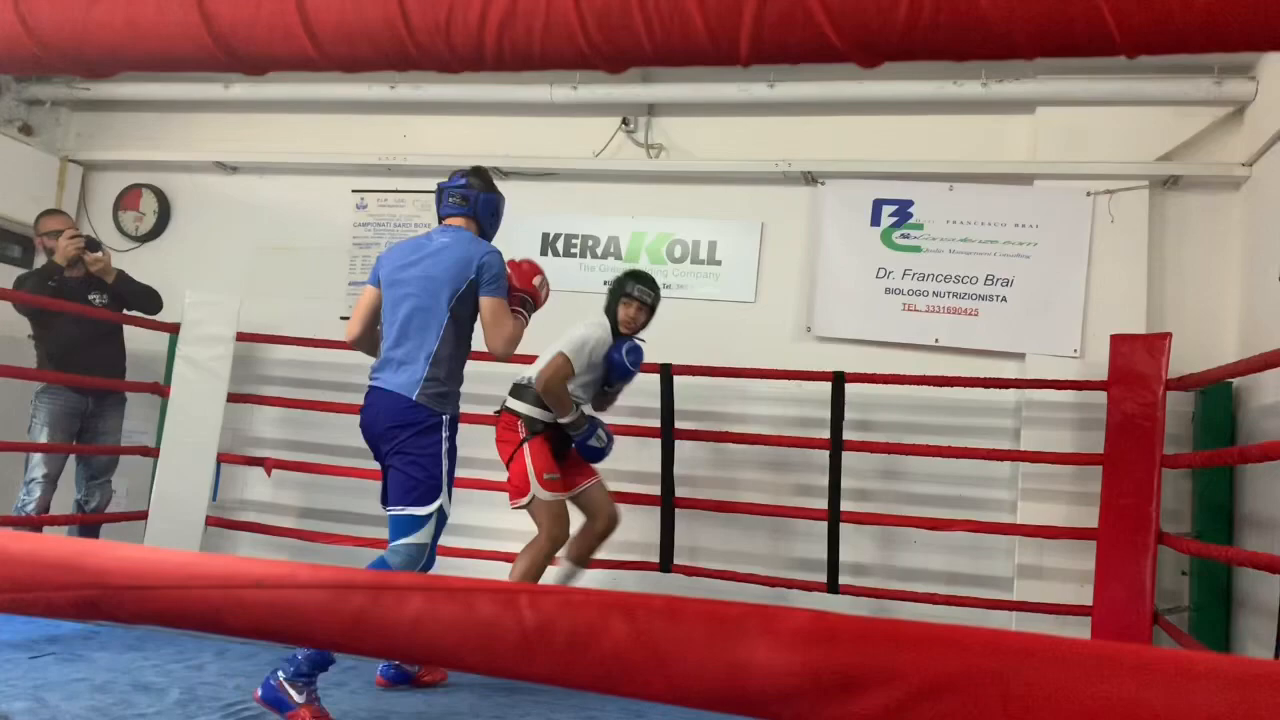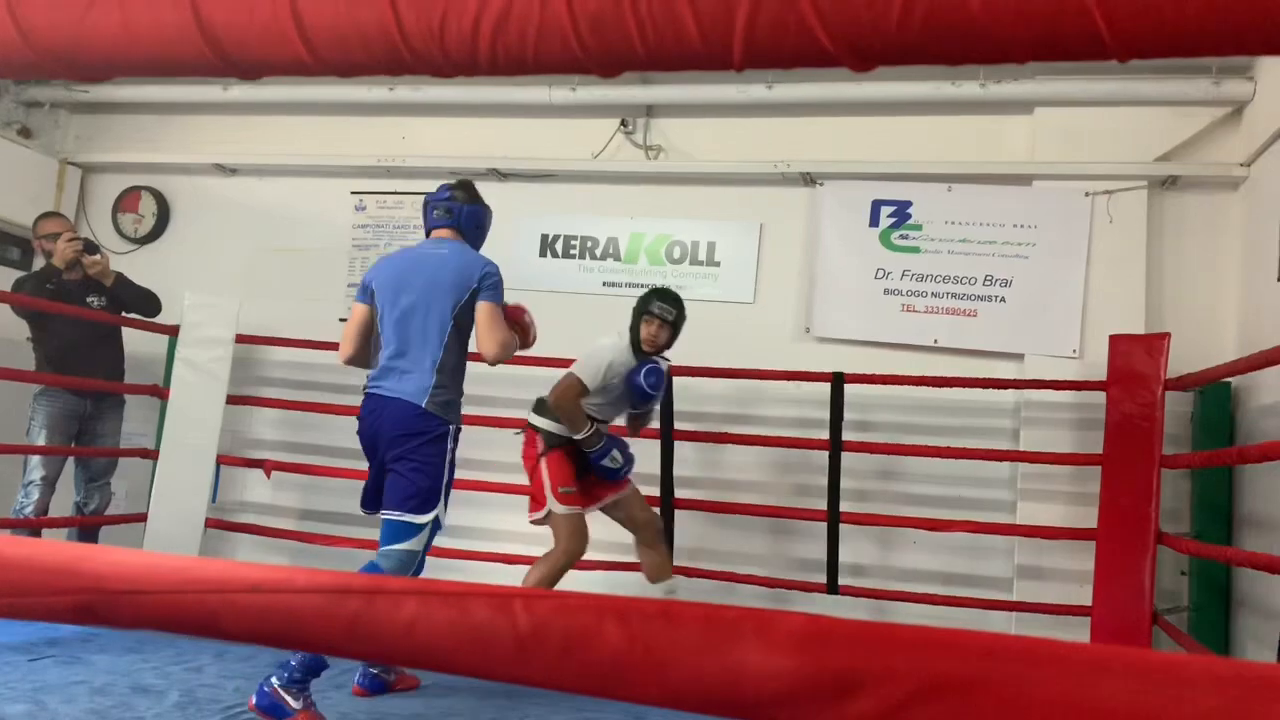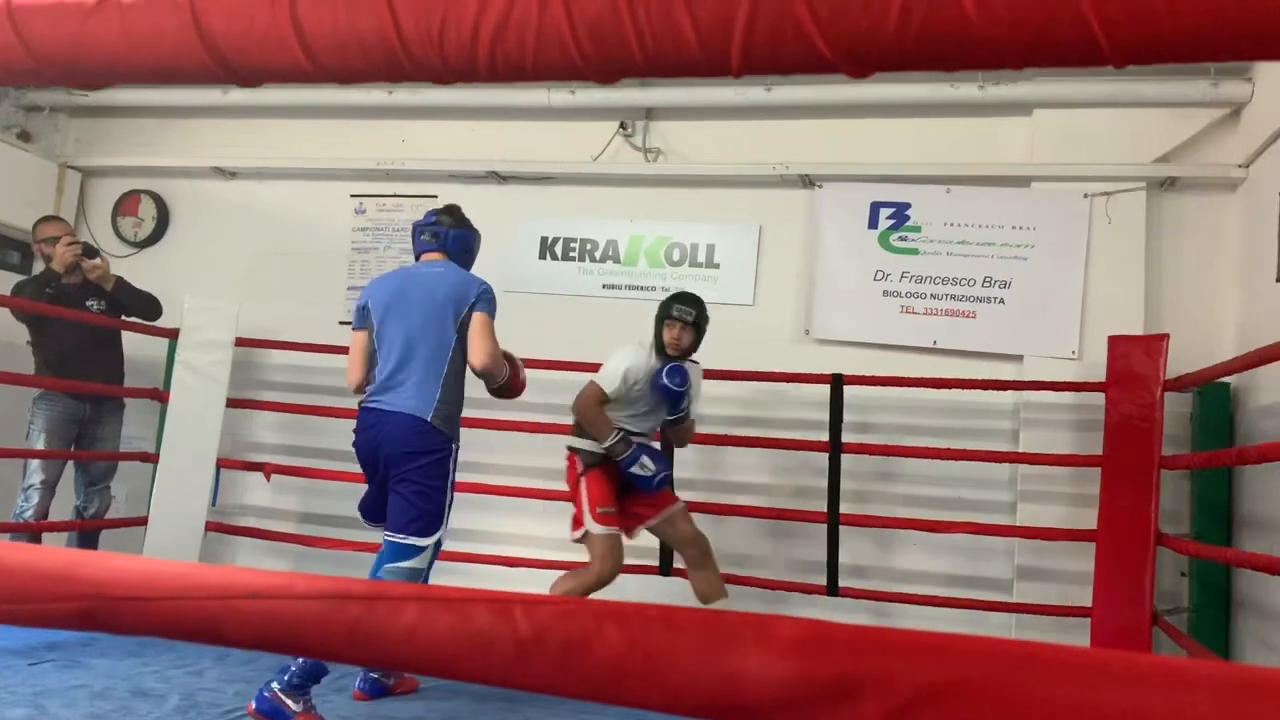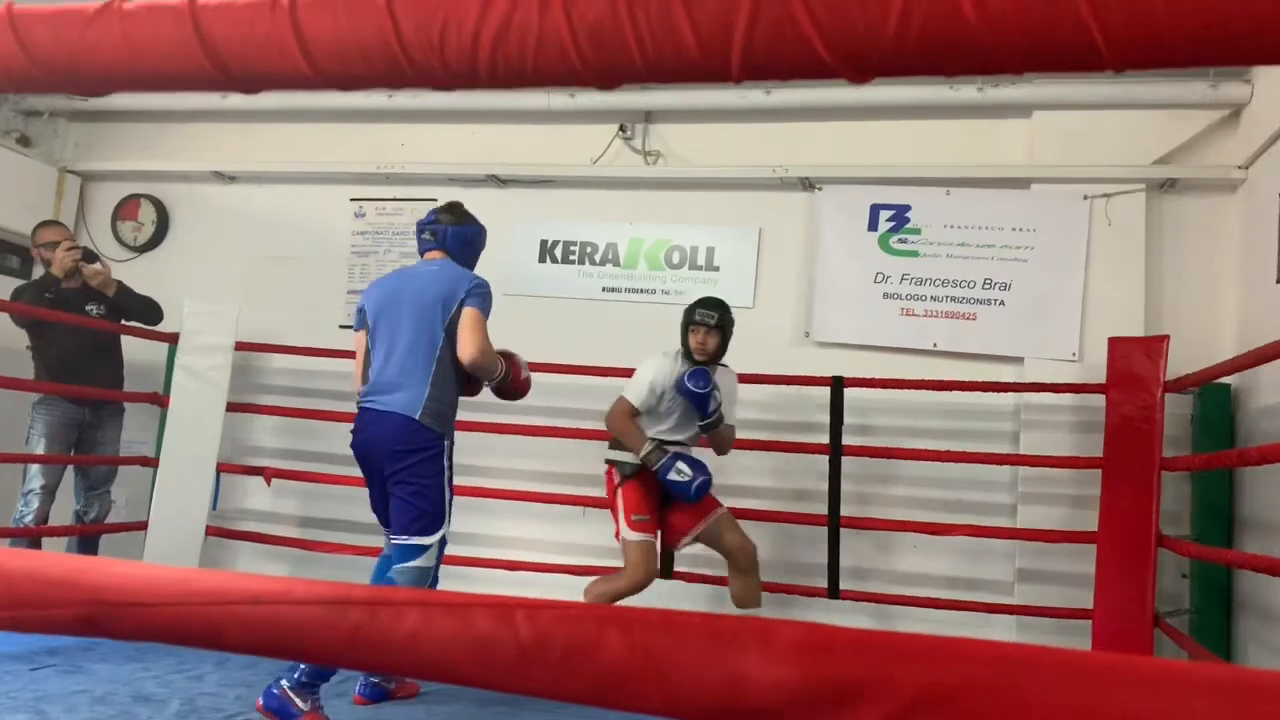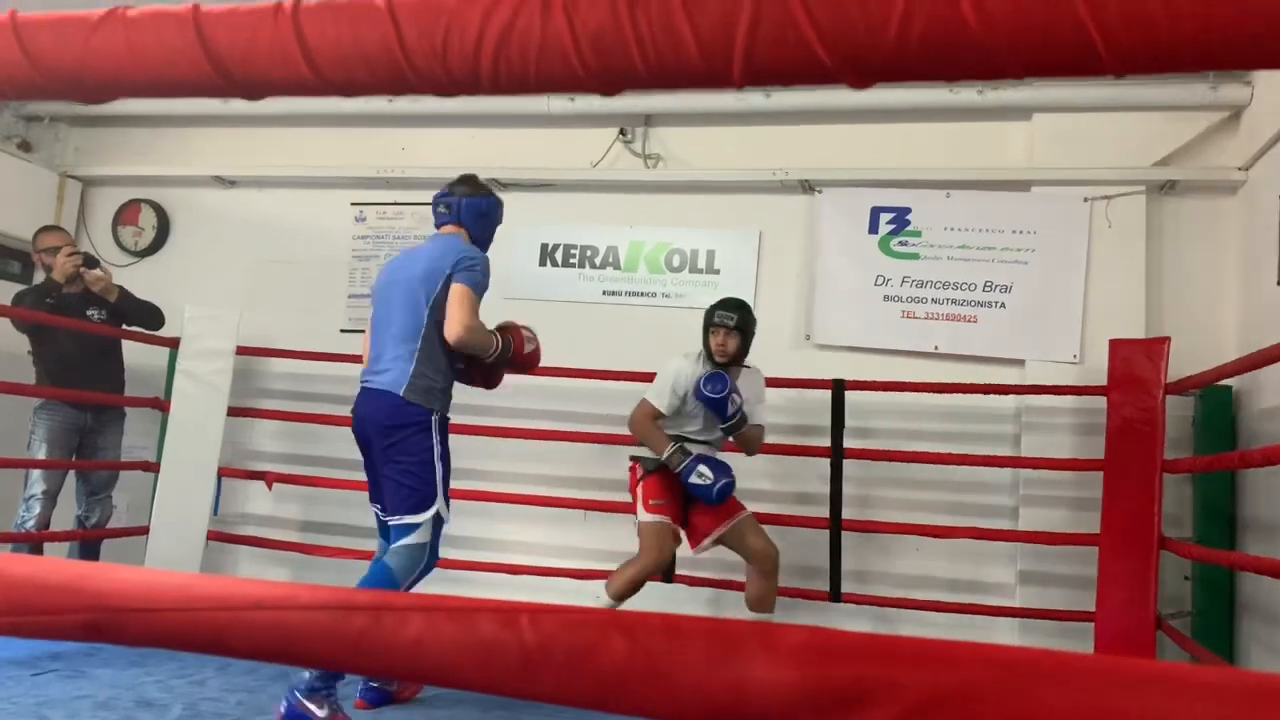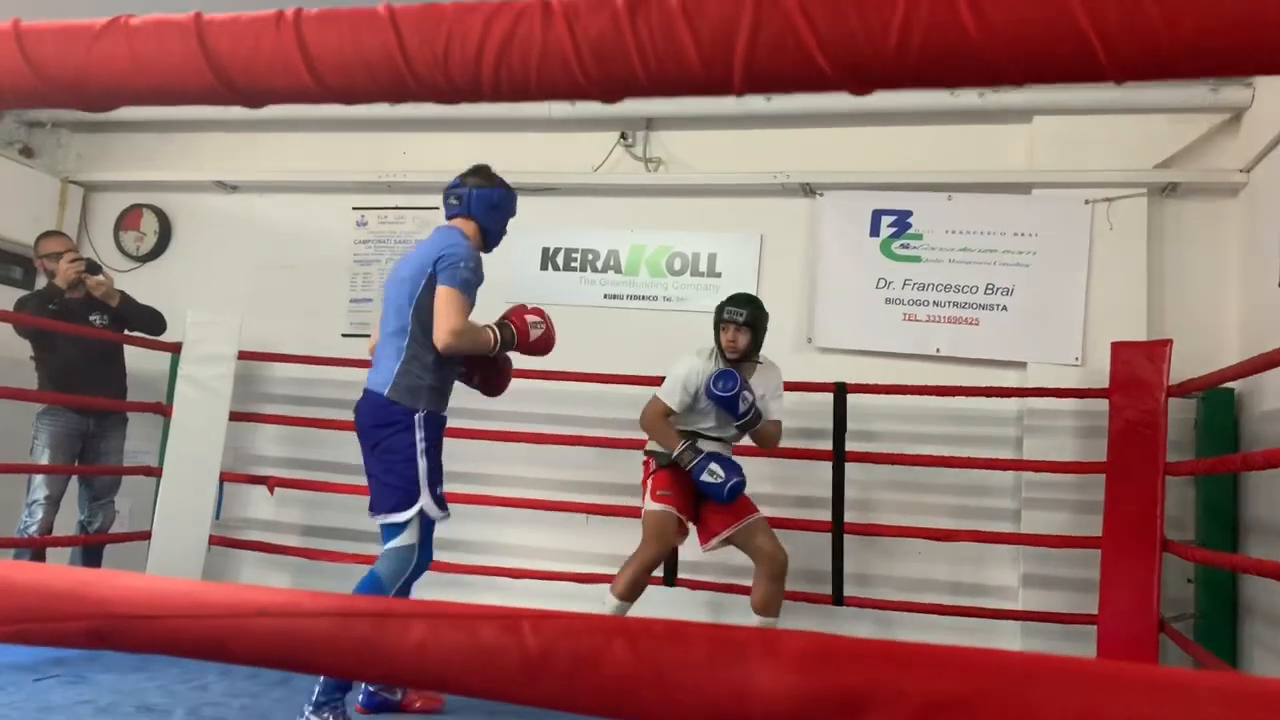
dt=0.1s
person 1, frame 1
left shoulder: (394, 253)
right shoulder: (485, 259)
left elbow: (356, 334)
right elbow: (499, 345)
right wrist: (524, 307)
left hip: (379, 402)
right hip: (422, 412)
left knee: (417, 533)
right knee: (407, 552)
left ankle: (398, 659)
person 1, frame 2
left shoulder: (382, 267)
right shoulder: (482, 270)
left elbow: (349, 352)
right elbow: (492, 351)
right wrist: (514, 333)
left hip: (377, 410)
right hip: (426, 419)
left knee: (407, 539)
right knee: (397, 558)
left ankle: (377, 665)
person 1, frame 3
left shoulder: (377, 288)
right shoulder: (474, 289)
left elbow: (357, 378)
right elbow: (483, 362)
right wrist: (507, 373)
left hip: (373, 427)
right hip: (425, 434)
left knee: (401, 544)
right knee: (404, 571)
left ankle: (376, 669)
person 1, frame 4
left shoulder: (378, 289)
right shoulder: (469, 285)
left elbow: (362, 376)
right elbow: (471, 354)
right wrist: (503, 371)
left hip: (370, 427)
right hip: (421, 433)
left knee: (403, 546)
right knee: (411, 575)
left ankle: (378, 674)
person 1, frame 5
left shoulder: (400, 263)
right shoulder: (467, 260)
right elbow: (457, 333)
right wrist: (502, 342)
left hip: (375, 407)
right hip: (412, 415)
left knee: (400, 545)
right knee: (413, 557)
left ankle: (380, 676)
person 1, frame 6
left shoulder: (420, 254)
right shoulder: (459, 253)
right elbow: (448, 337)
left wrist: (465, 368)
right wrist: (505, 335)
left hip: (382, 407)
right hip: (406, 412)
left knee: (405, 545)
right knee: (405, 556)
person 2, frame 1
left shoulder: (109, 278)
right shoulder: (34, 282)
left elbow: (153, 304)
right elbow: (25, 305)
left wrist: (111, 276)
right wrist: (59, 262)
left hip: (107, 398)
right hip: (58, 394)
left knee: (95, 494)
right knee: (38, 486)
person 2, frame 2
left shoulder: (108, 281)
right shoulder: (32, 284)
left elbow: (152, 307)
right elbow: (23, 308)
left wrist: (110, 278)
right wrist: (57, 265)
left hip: (106, 400)
right hip: (56, 397)
left knee: (95, 496)
right knee: (37, 488)
person 2, frame 3
left shoulder: (107, 284)
right shoulder: (31, 288)
left elbow: (152, 310)
right elbow: (22, 312)
left wrist: (111, 283)
right wrist: (56, 269)
left hip: (106, 405)
right hip: (55, 400)
left knee: (95, 500)
right knee: (36, 493)
person 2, frame 4
left shoulder: (108, 289)
right shoulder: (30, 293)
left elbow: (153, 314)
right elbow: (21, 317)
left wrist: (112, 289)
right wrist: (55, 274)
left hip: (105, 409)
right hip: (55, 405)
left knee: (94, 504)
right knee: (36, 498)
person 2, frame 5
left shoulder: (108, 294)
right shoulder: (32, 298)
left elbow: (155, 319)
right elbow: (22, 322)
left wrist: (113, 295)
right wrist: (56, 279)
left hip: (106, 414)
right hip: (56, 410)
left knee: (96, 509)
right knee: (38, 502)
person 2, frame 6
left shoulder: (110, 299)
right shoulder: (34, 303)
left elbow: (156, 325)
right elbow: (24, 328)
left wrist: (115, 300)
right wrist: (59, 285)
left hip: (109, 419)
right hip: (59, 416)
left knee: (99, 514)
right knee: (41, 507)
person 3, frame 1
left shoulder: (622, 345)
right shoulder: (594, 333)
left elbow: (599, 403)
right elbow: (548, 378)
left wrist: (615, 381)
right wrist: (578, 424)
left hip: (557, 430)
right hip: (527, 425)
left knee: (605, 516)
right knee: (554, 532)
person 3, frame 2
left shoulder: (651, 366)
right shoulder: (612, 351)
left elbow: (635, 427)
right elbow: (560, 394)
left wrist: (643, 405)
right wrist: (595, 440)
left hip: (582, 447)
right hip: (550, 440)
left knee: (650, 527)
right knee: (572, 545)
person 3, frame 3
left shoulder: (689, 374)
right shoulder: (635, 357)
left elbow: (681, 438)
right elbow: (584, 403)
left wrist: (678, 411)
right wrist: (624, 450)
left hip: (636, 465)
right hip: (597, 459)
left knee: (695, 544)
right knee: (605, 566)
person 3, frame 4
left shoulder: (725, 379)
right shoulder: (662, 367)
left elbow: (723, 446)
right elbow: (616, 418)
left wrist: (710, 414)
right wrist: (659, 459)
left hip: (673, 473)
right hip: (633, 471)
left knee: (743, 552)
right knee: (640, 573)
person 3, frame 5
left shoulder: (752, 379)
right shoulder: (685, 368)
left elbow: (753, 445)
right elbow: (639, 420)
left wrist: (733, 416)
right wrist: (682, 461)
left hip: (702, 474)
right hip: (658, 468)
left knee: (765, 555)
right knee: (657, 558)
person 3, frame 6
left shoulder: (768, 374)
right shoulder: (696, 365)
left elbow: (771, 441)
right elbow: (650, 417)
left wrist: (746, 413)
right wrist: (693, 458)
left hip: (713, 474)
right hip: (670, 465)
left knee: (773, 558)
right knee: (655, 548)
